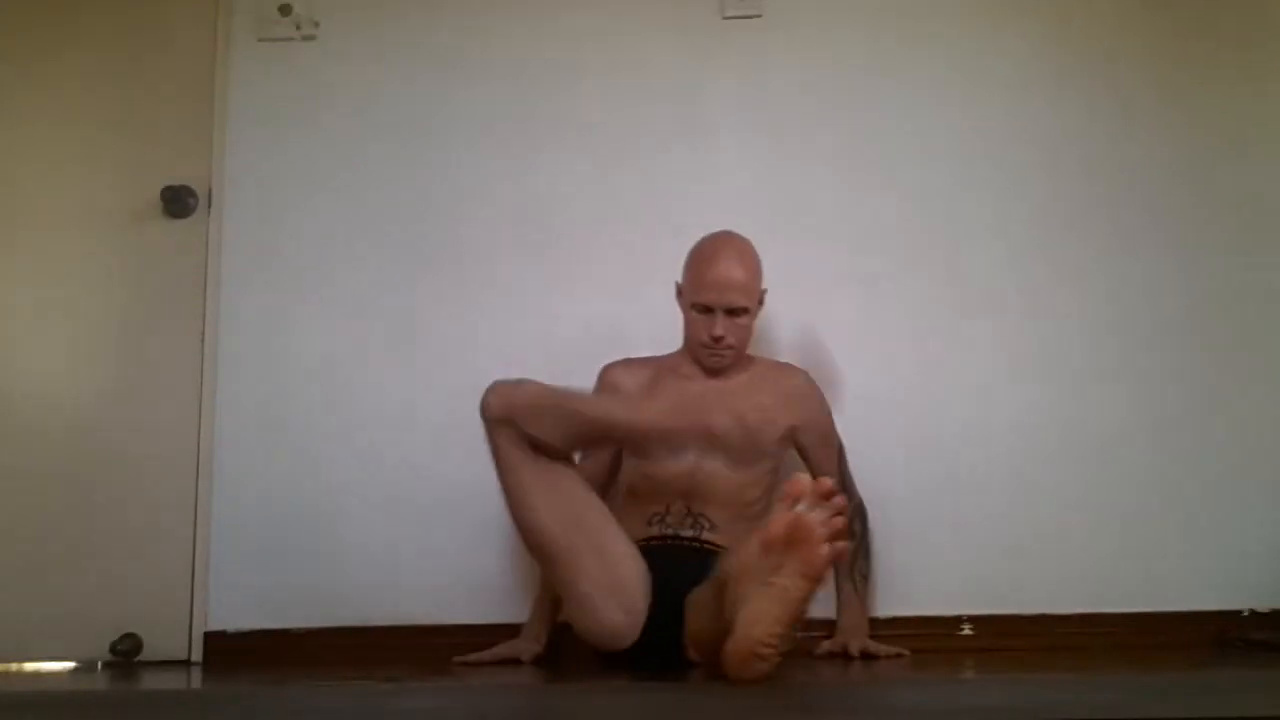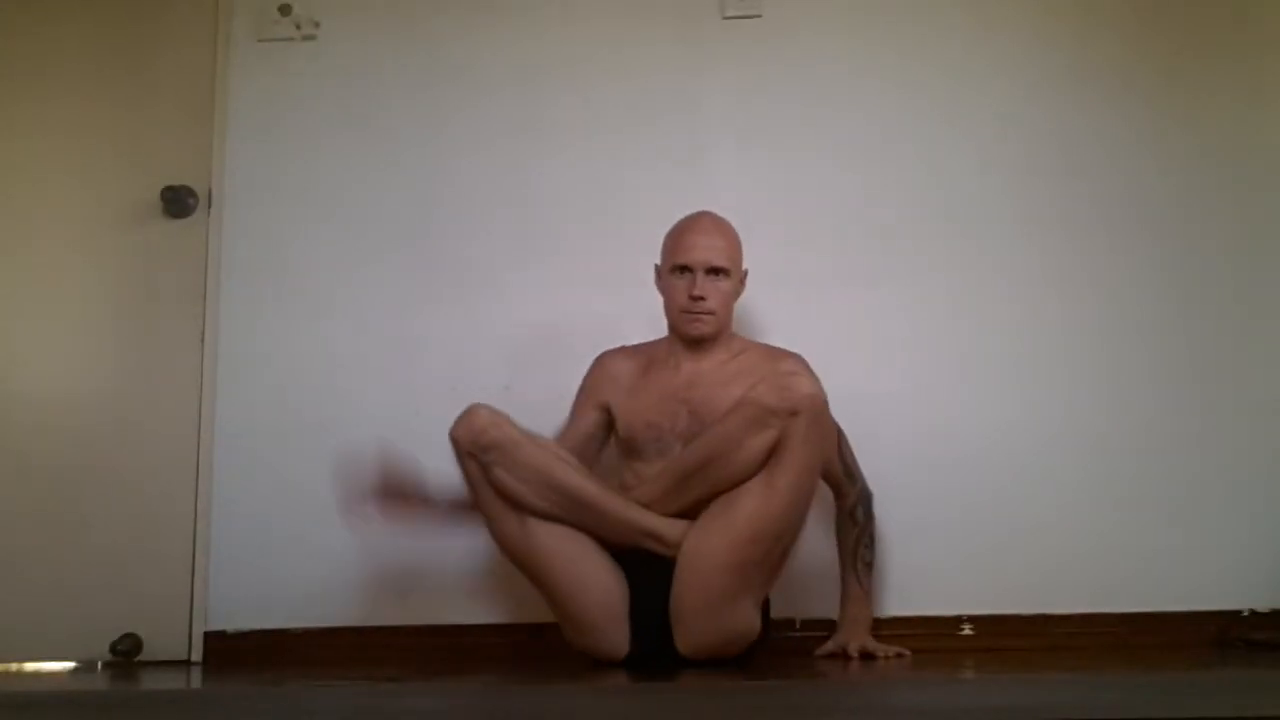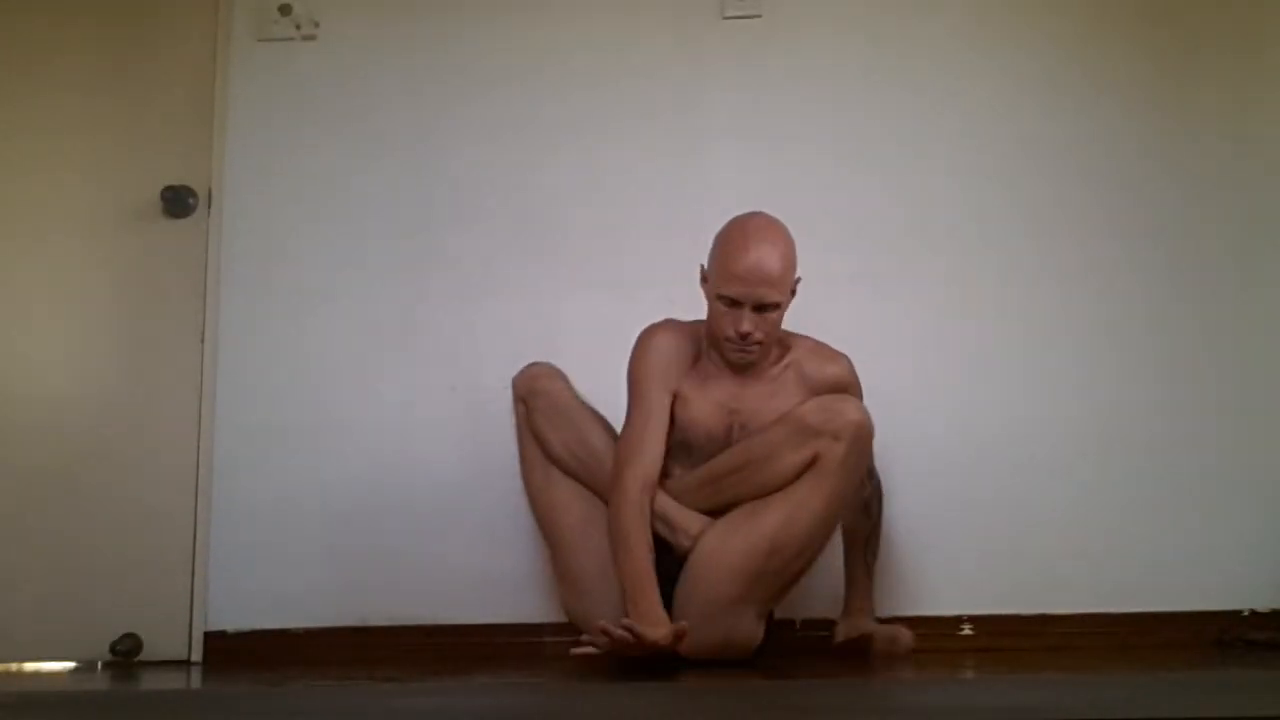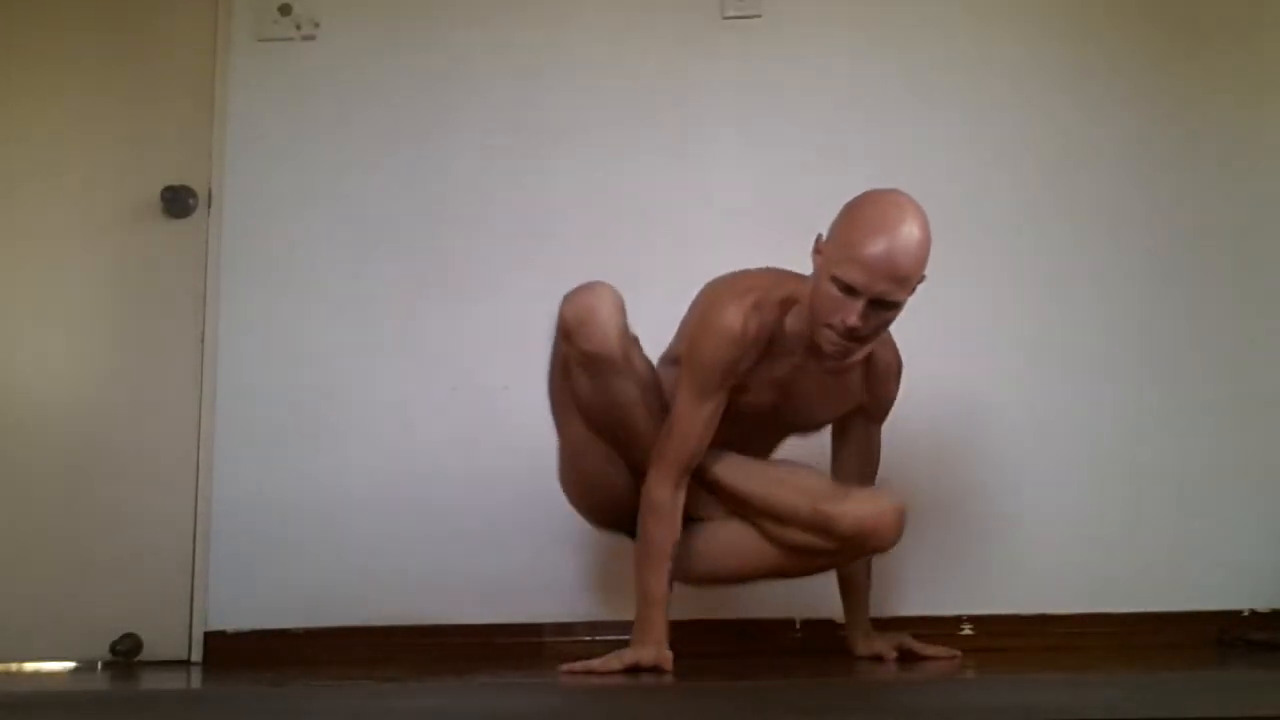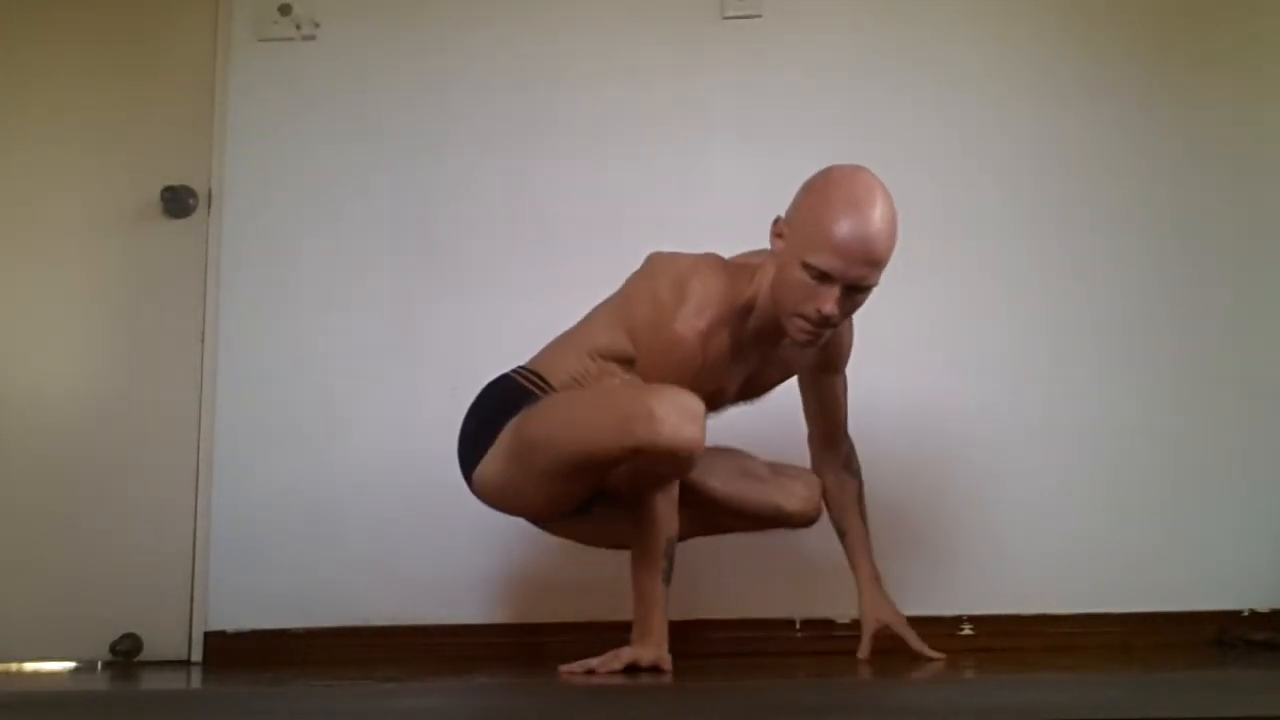
dt=1s
person 1, frame 1
left shoulder: (790, 390)
right shoulder: (625, 383)
left elbow: (845, 507)
right elbow: (579, 504)
left wrist: (853, 626)
right wrist: (535, 631)
left hip: (717, 597)
right hip: (623, 603)
right knee: (507, 401)
person 1, frame 2
left shoulder: (778, 372)
right shoulder: (618, 372)
left elbow: (852, 492)
right elbow: (553, 484)
left wrist: (856, 623)
left hip: (710, 618)
right hip: (610, 616)
left knee: (798, 397)
right knee: (477, 427)
person 1, frame 3
left shoulder: (824, 374)
right shoulder: (667, 348)
left elbow: (859, 489)
right elbow: (632, 485)
left wrist: (858, 611)
right wrist: (648, 618)
left hip: (714, 616)
right hip: (620, 603)
left knee: (843, 420)
right knee: (537, 383)
person 1, frame 4
left shoulder: (880, 366)
right shoulder: (739, 318)
left elbow: (853, 501)
right elbow: (664, 478)
left wrist: (860, 631)
right wrist: (649, 635)
left hip: (704, 526)
right hip: (619, 489)
left knee: (880, 518)
right knee: (591, 311)
person 1, frame 5
left shoulder: (826, 332)
right shoulder: (696, 319)
left elbow: (832, 451)
right elbow: (657, 487)
left wrist: (870, 589)
right wrist: (649, 636)
left hip: (583, 461)
right hip: (508, 441)
left knee: (801, 497)
right knee: (674, 422)
